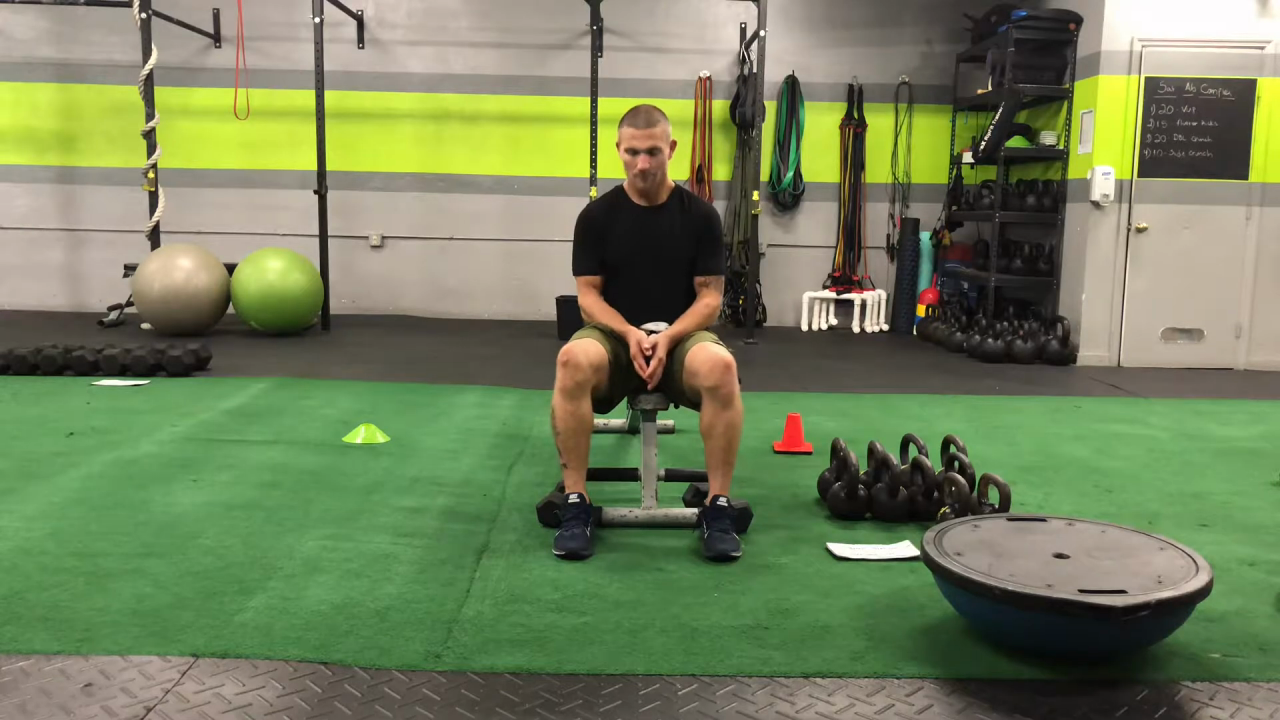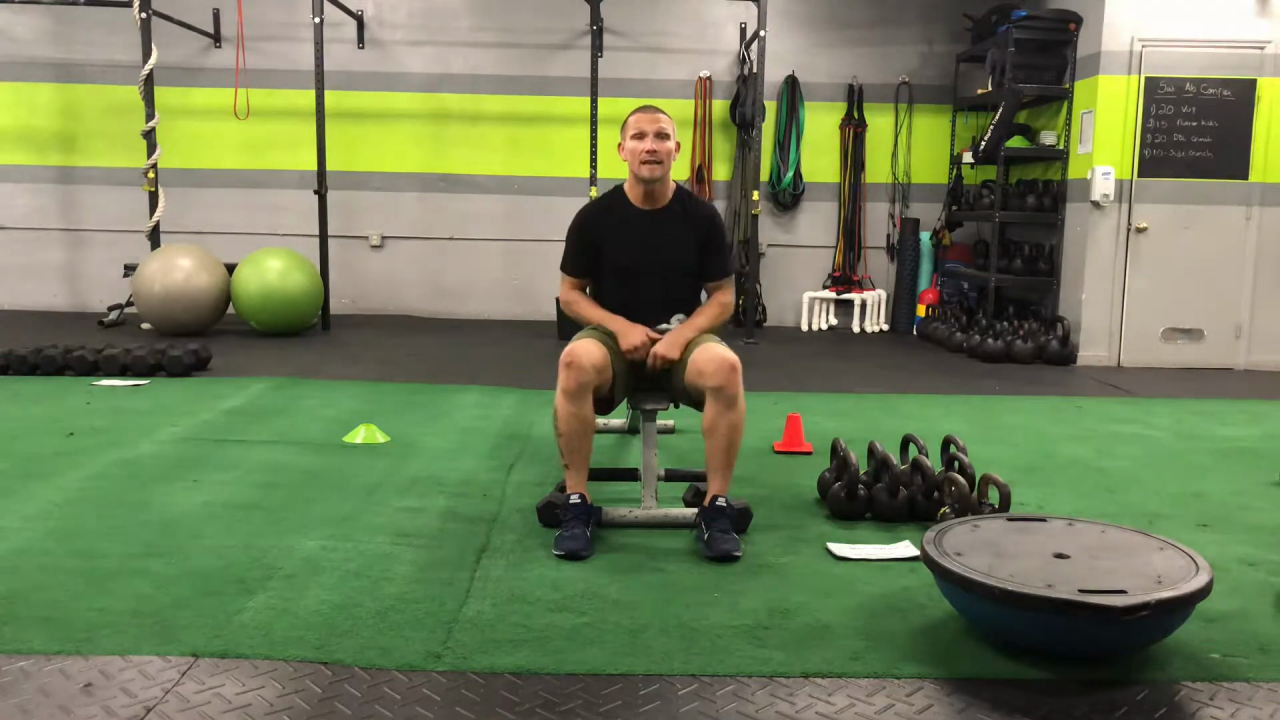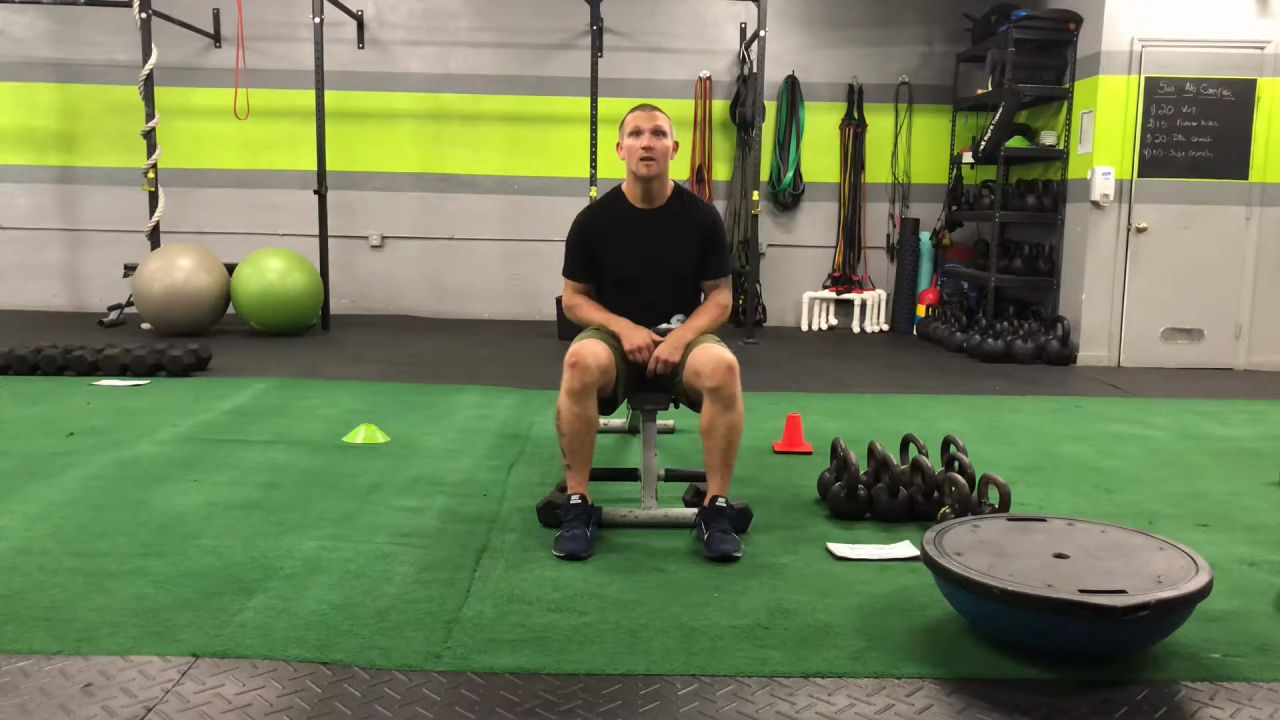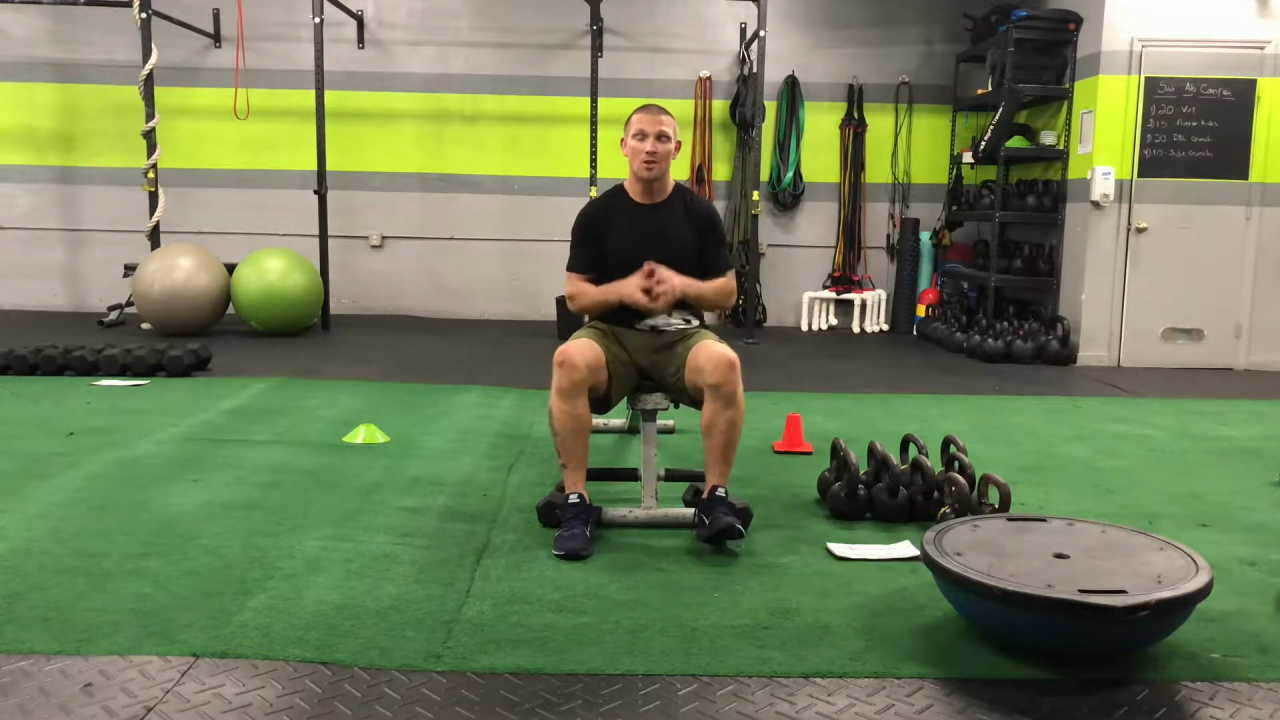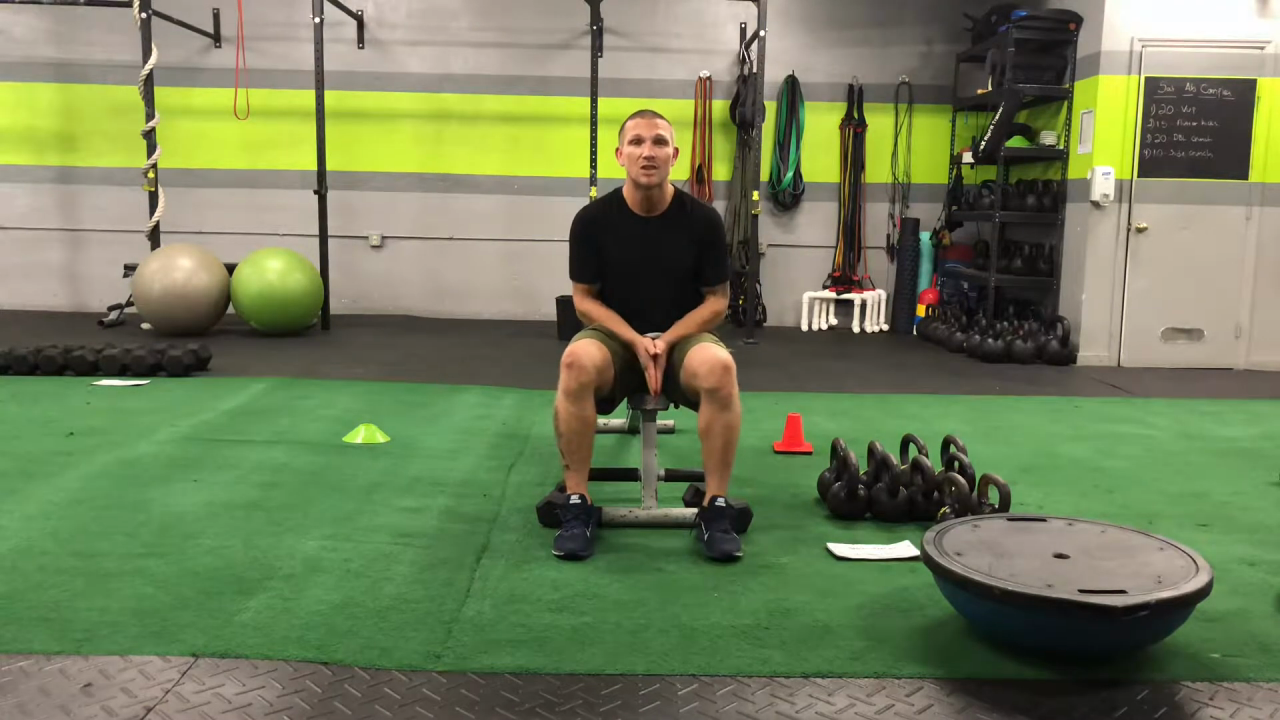
dt=1s
person 1, frame 1
left shoulder: (700, 215)
right shoulder: (597, 216)
left elbow: (710, 297)
right elbow: (588, 295)
left wrist: (667, 339)
right wrist: (630, 334)
left hip: (681, 336)
right hip: (616, 335)
left knee: (720, 367)
right knee: (572, 361)
left ankle: (717, 507)
right ankle: (576, 504)
person 1, frame 2
left shoulder: (702, 216)
right shoulder: (594, 217)
left elbow: (723, 297)
right elbow: (570, 294)
left wrist: (682, 334)
right wrist: (619, 326)
left hip: (681, 336)
right hip: (615, 334)
left knee: (726, 367)
right knee: (575, 361)
left ankle: (715, 507)
right ankle: (577, 504)
person 1, frame 3
left shoulder: (701, 216)
right shoulder: (594, 219)
left elbow: (720, 296)
right elbow: (574, 299)
left wrist: (681, 337)
right wrist: (623, 327)
left hip: (682, 337)
right hip: (615, 335)
left knee: (723, 367)
right knee: (580, 362)
left ankle: (715, 508)
right ankle: (577, 505)
person 1, frame 4
left shoulder: (700, 213)
right shoulder: (597, 213)
left elbow: (726, 292)
right elbow: (575, 295)
left wrist: (684, 286)
right wrist: (618, 290)
left hip: (681, 333)
right hip: (613, 333)
left knee: (725, 365)
right knee: (568, 360)
left ankle: (714, 500)
right ankle: (576, 503)
person 1, frame 5
left shoulder: (703, 220)
right shoulder: (592, 220)
left elbow: (717, 302)
right elbow: (585, 299)
left wrist: (666, 342)
right wrist: (636, 342)
left hip: (683, 337)
right hip: (616, 337)
left knee: (719, 367)
right knee: (577, 362)
left ankle: (715, 508)
right ankle: (577, 505)
